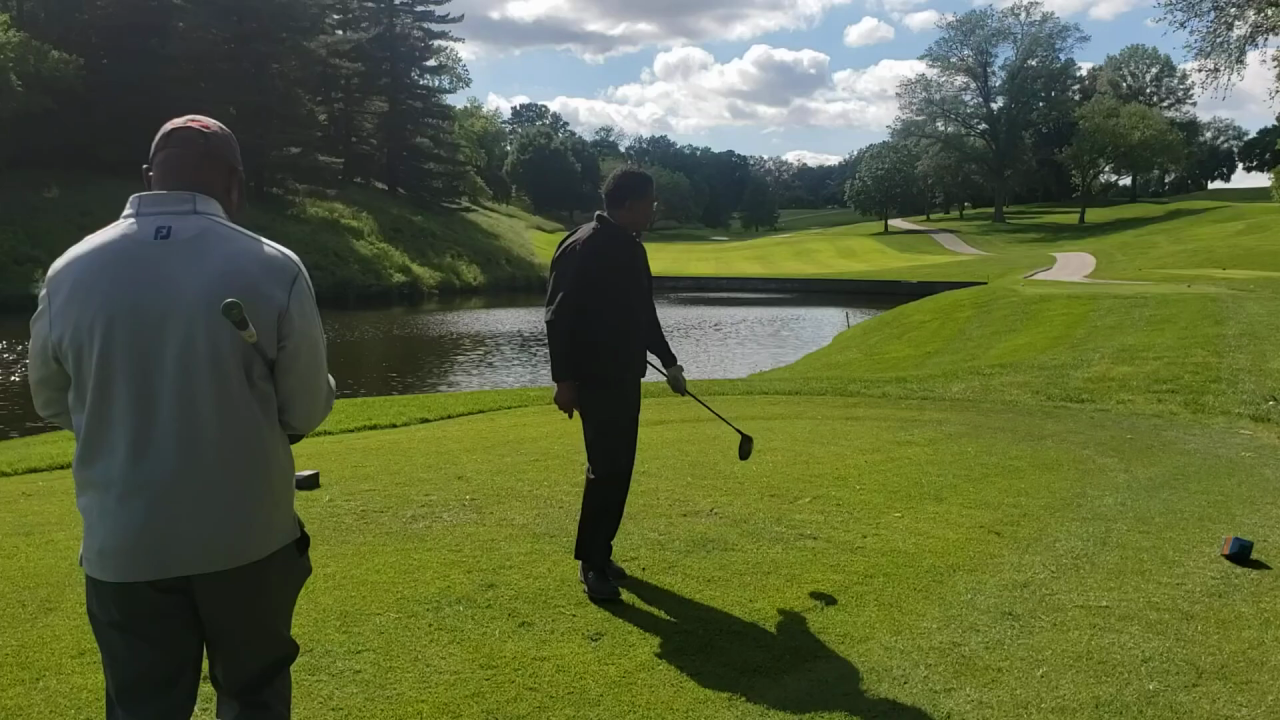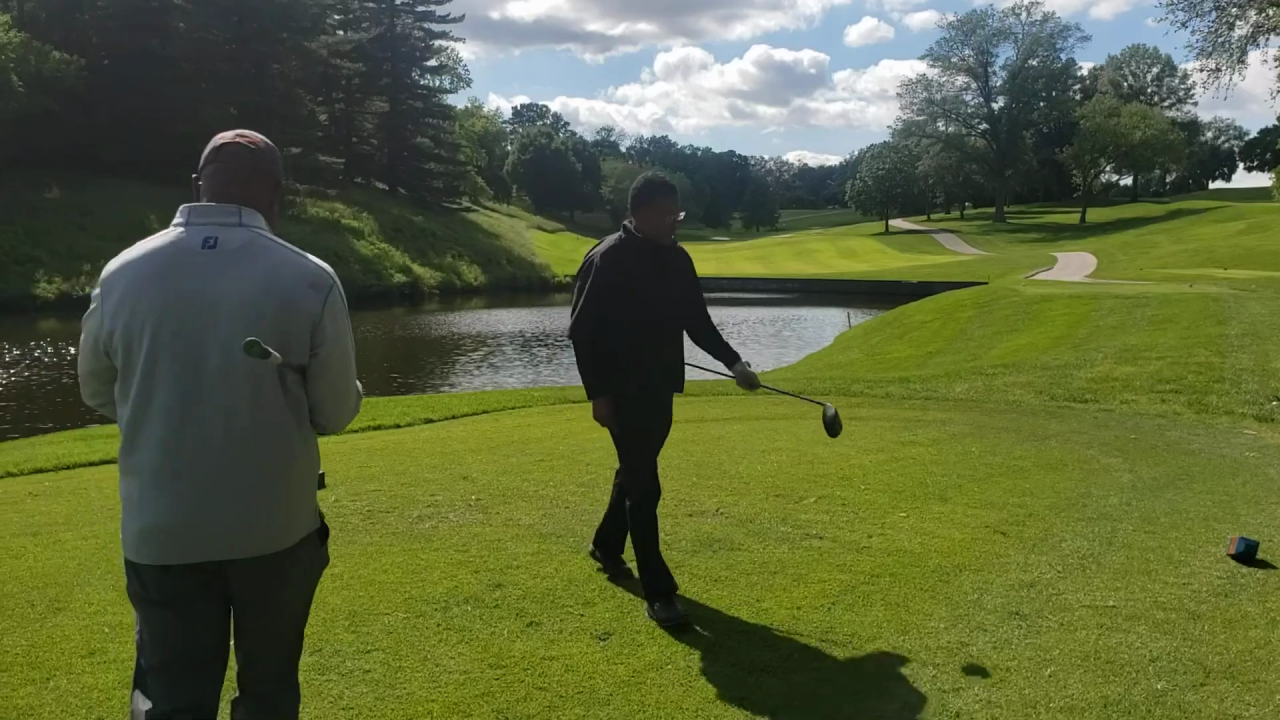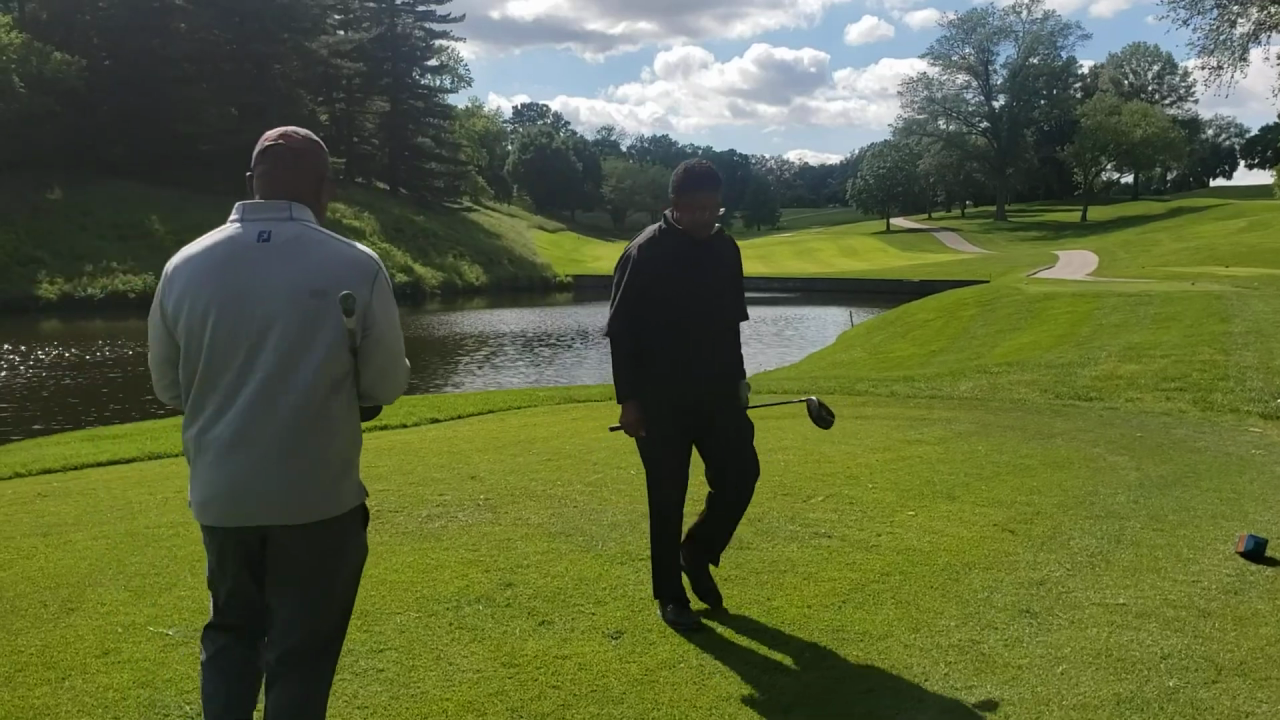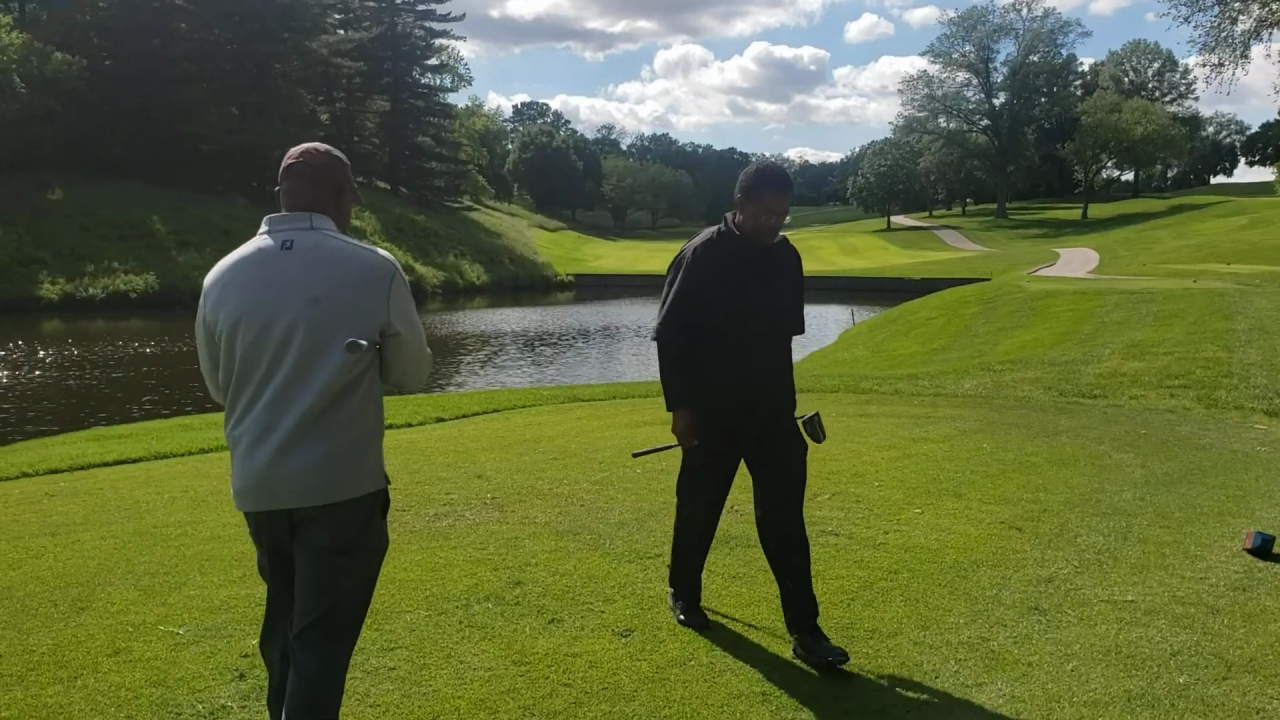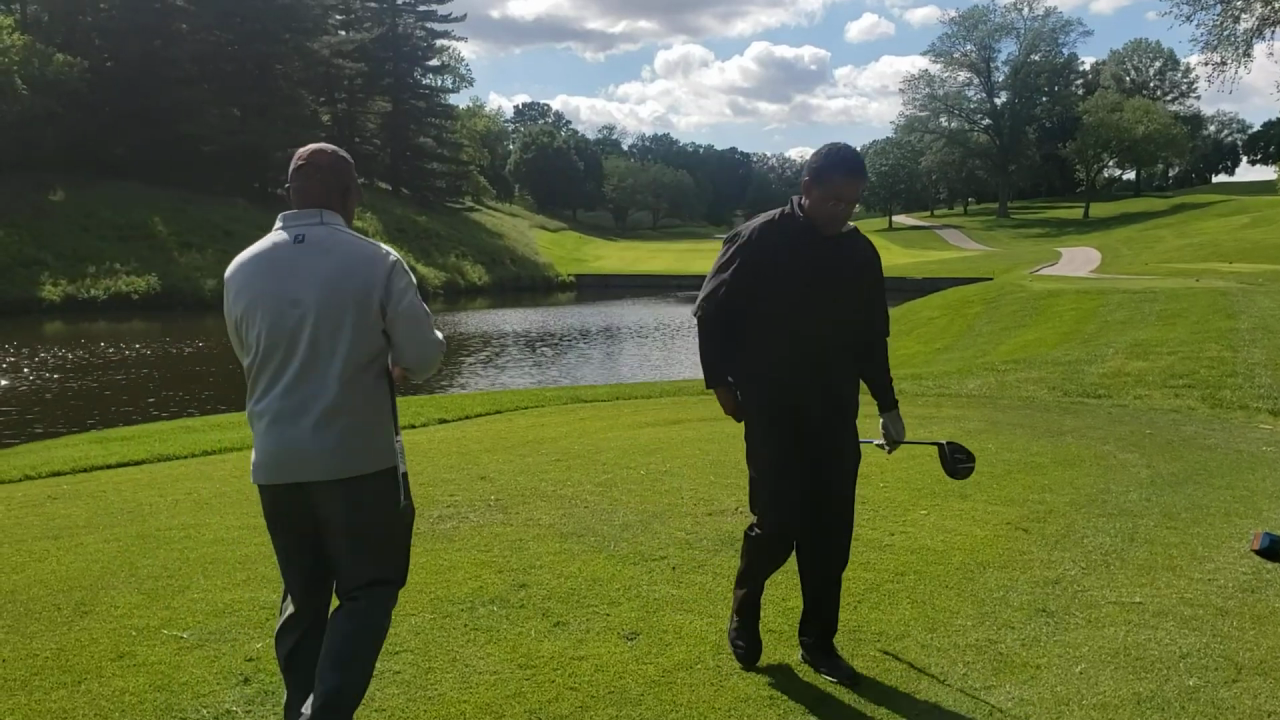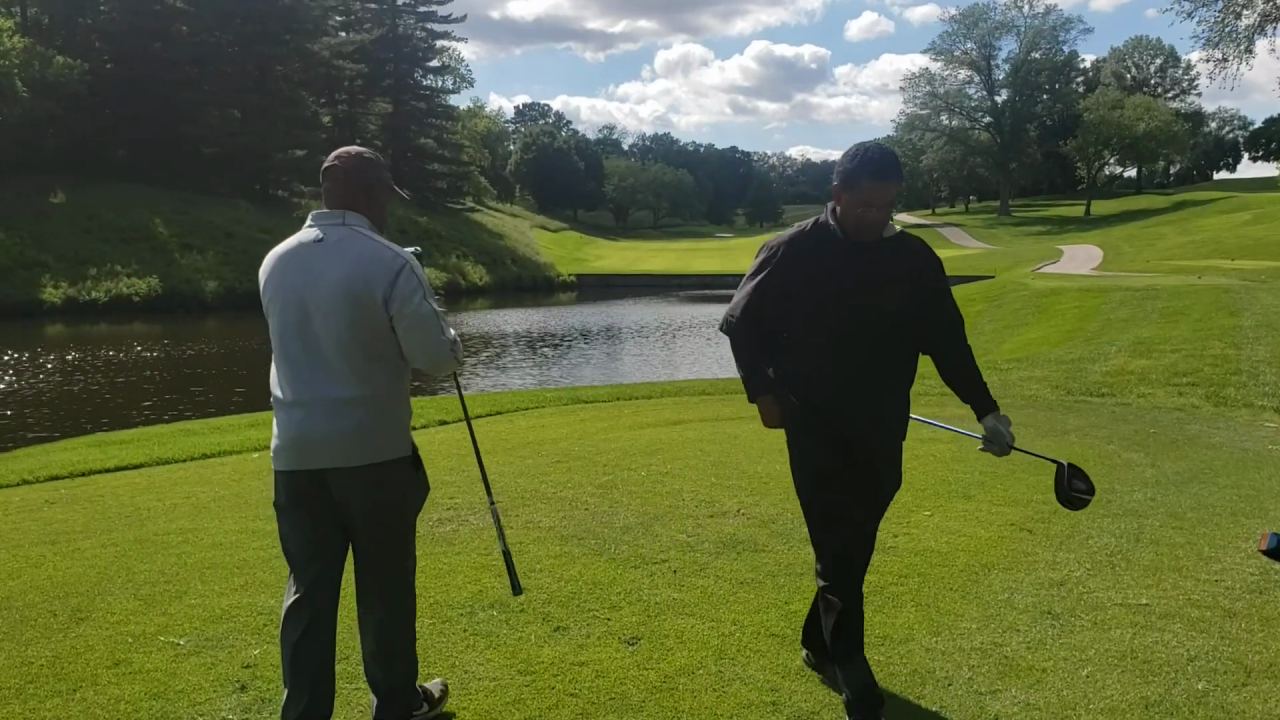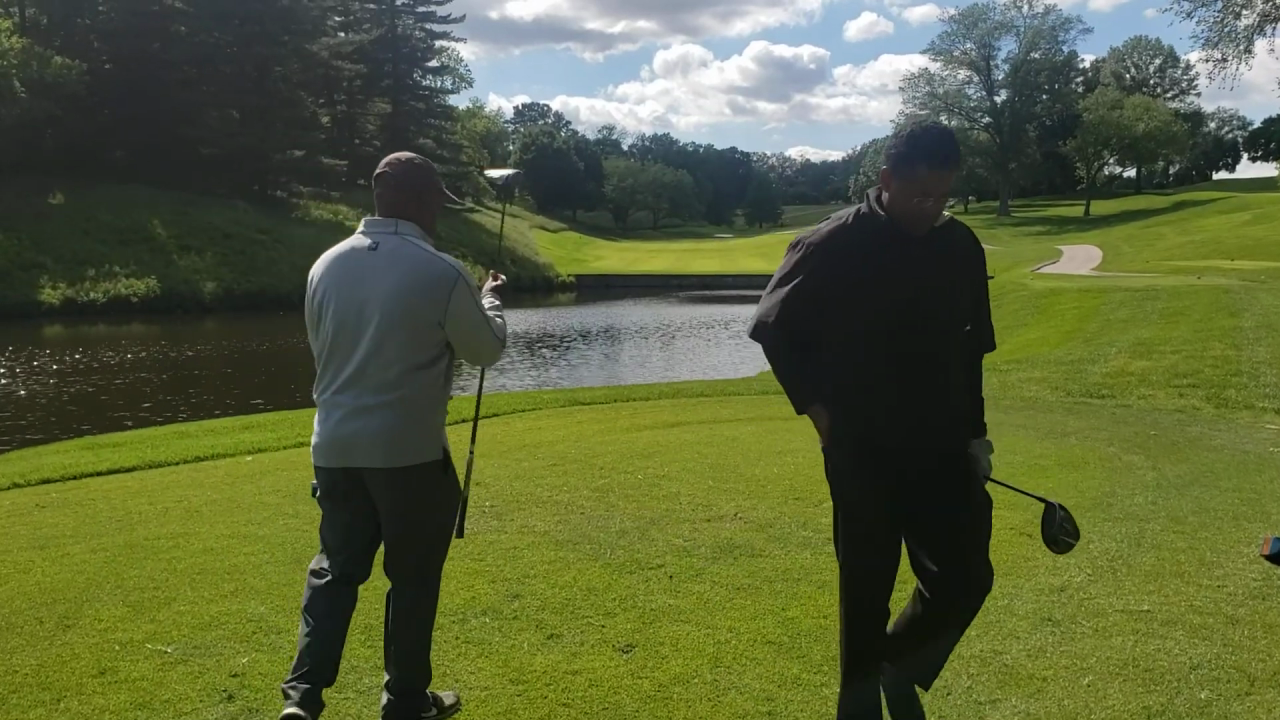
dt=0.3s
person 1, frame 1
left shoulder: (71, 273)
right shoulder: (273, 268)
left elbow: (54, 402)
right elbow: (307, 409)
left hip: (124, 546)
right hip: (248, 534)
person 1, frame 2
left shoulder: (123, 274)
right shoulder: (309, 280)
left elbow: (100, 393)
right elbow: (336, 411)
left hip: (160, 530)
right hip: (275, 526)
person 1, frame 3
left shoulder: (185, 266)
right shoulder: (354, 267)
left elbow: (171, 389)
right elbow: (384, 385)
left hip: (222, 495)
right hip: (318, 497)
left knee: (232, 637)
right knee: (301, 655)
person 1, frame 4
left shoulder: (223, 275)
right shoulder: (374, 270)
left elbow: (219, 385)
right elbow: (411, 373)
left hip: (258, 483)
right hip: (343, 484)
left knee: (283, 617)
right knee: (322, 636)
person 1, frame 5
left shoulder: (242, 269)
right shoulder: (376, 262)
right elbow: (424, 358)
left hip: (278, 464)
right hip: (358, 460)
left knee: (303, 598)
right knee: (367, 593)
person 1, frame 6
left shoulder: (277, 262)
right shoulder: (390, 264)
right elbow: (437, 358)
right wrist: (446, 337)
left hip: (296, 453)
right hip: (374, 451)
left knee: (310, 591)
right knee: (387, 581)
person 1, frame 7
left shoulder: (326, 265)
right shoulder: (443, 274)
right elbow: (486, 349)
right wrist: (491, 299)
left hip: (335, 447)
right hip: (410, 451)
left knee: (335, 570)
right knee: (412, 576)
person 2, frame 1
left shoulder: (632, 249)
right shoulder: (582, 249)
left elbow: (644, 315)
right elbow: (559, 320)
left wrist: (669, 363)
right wrist: (564, 379)
left hip: (625, 375)
right hip: (594, 378)
left knee: (619, 466)
right knee: (607, 467)
left ankle: (597, 553)
right ankle: (591, 562)
person 2, frame 2
left shoulder: (675, 258)
right shoulder: (606, 260)
left elbow: (697, 319)
right elbow: (583, 332)
left wrist: (734, 362)
right wrist: (598, 394)
left hip: (660, 387)
right hip: (623, 392)
left knee: (635, 475)
right knee: (643, 486)
left ankle: (606, 547)
right ankle: (658, 592)
person 2, frame 3
left shoulder: (726, 248)
right shoulder: (645, 254)
right elbow: (622, 333)
left wrist: (738, 376)
right wrist: (629, 399)
left hip: (718, 392)
right hip: (663, 398)
left knee: (740, 478)
right knee: (667, 496)
left ankle: (695, 555)
right ankle: (670, 596)
person 2, frame 4
left shoulder: (786, 257)
right shoulder: (701, 256)
right elbow: (671, 336)
right wrist: (680, 405)
left hip: (773, 409)
right hip: (714, 411)
left knee: (786, 516)
right knee: (699, 508)
left ankle: (805, 631)
right ankle: (683, 592)
person 2, frame 5
left shoulder: (860, 253)
right shoulder: (760, 241)
left elbow: (871, 337)
right elbow: (712, 312)
left wrist: (887, 404)
right wrist: (717, 380)
left hip: (836, 413)
right hip: (773, 409)
left knee: (831, 532)
right knee: (779, 523)
left ankle: (818, 641)
right ankle: (745, 607)
person 2, frame 6
left shoulder: (914, 258)
right shoulder: (792, 253)
left elbow: (947, 340)
right elbow: (742, 323)
left wrist: (986, 410)
right wrist: (761, 393)
left hip: (881, 433)
right hip: (816, 433)
left knee: (852, 555)
right knee: (840, 562)
left ankle: (821, 645)
person 2, frame 7
left shoulder: (962, 247)
right shoulder: (831, 247)
left elbow: (971, 347)
right elbow: (776, 328)
left wrist: (976, 429)
right wrist: (813, 403)
left hip: (946, 448)
right hip: (864, 450)
left knee: (966, 578)
right knee: (866, 587)
left ankle: (897, 670)
